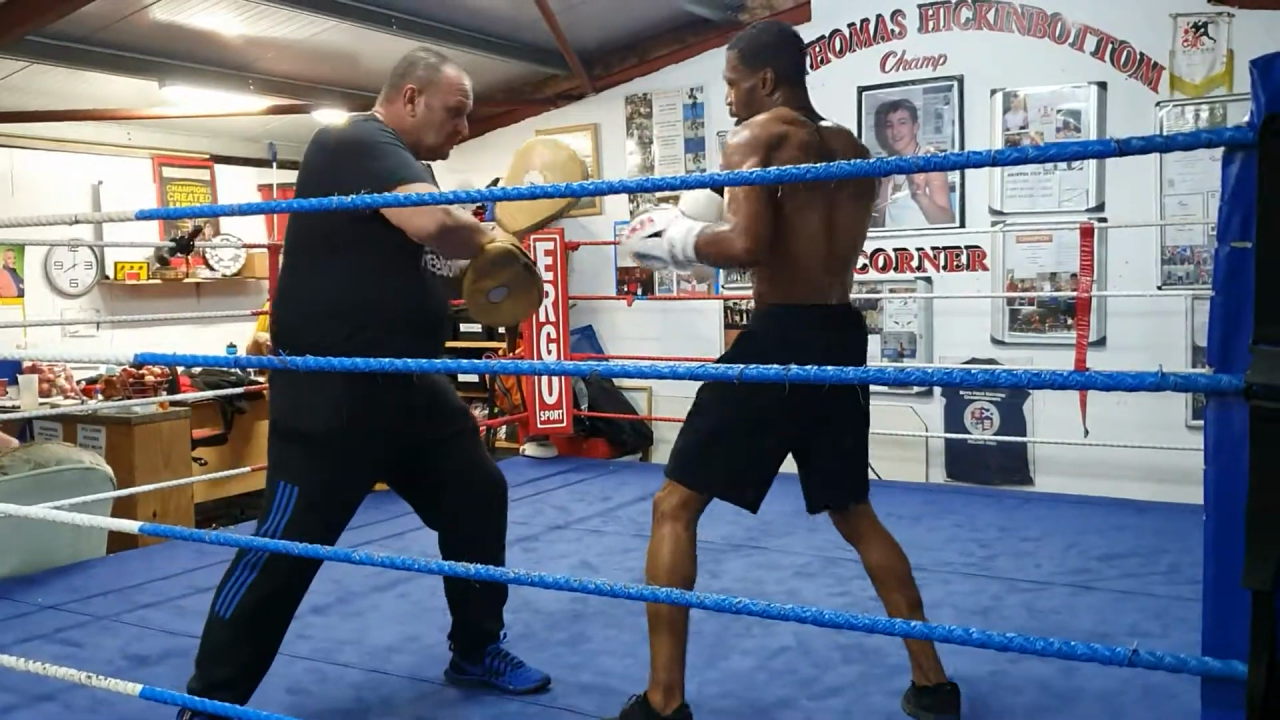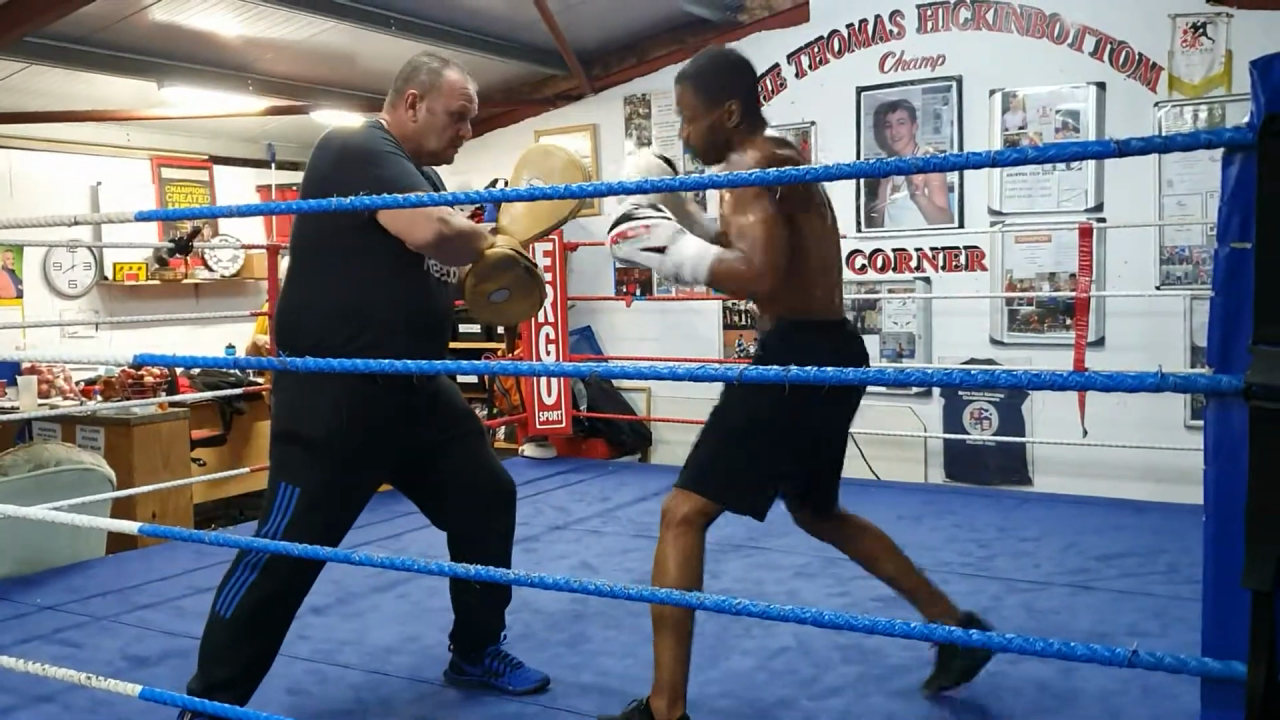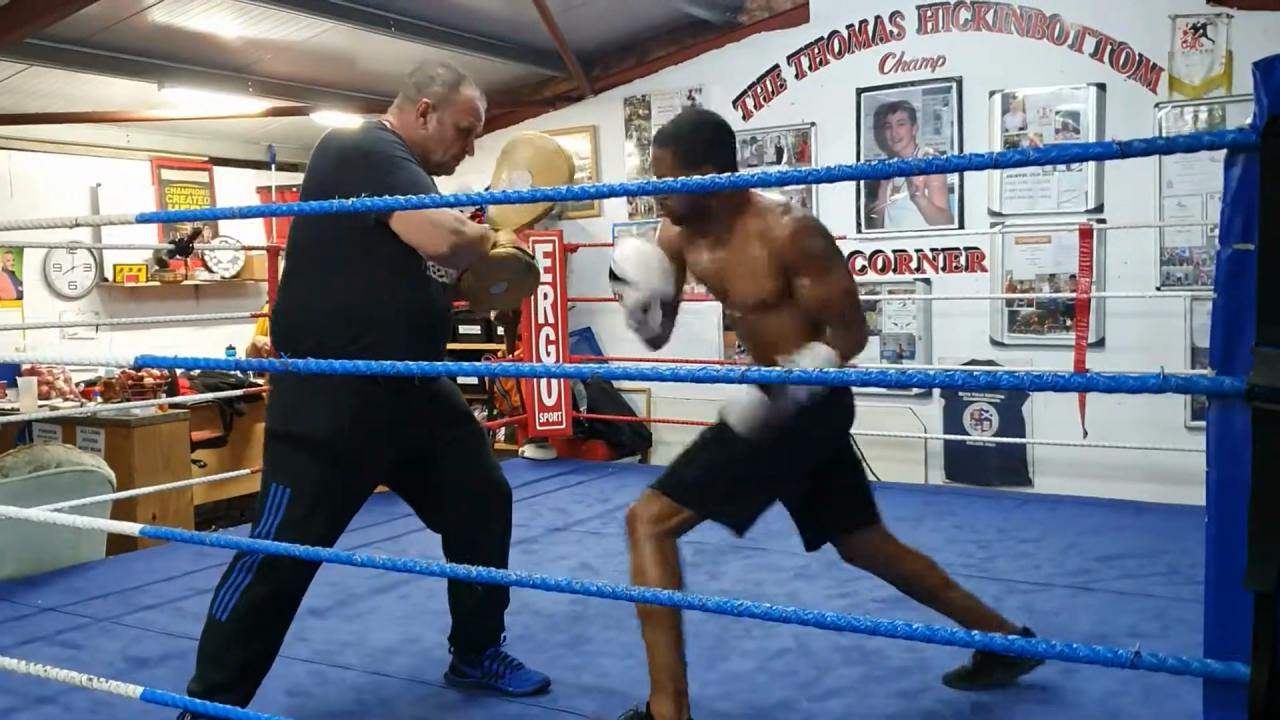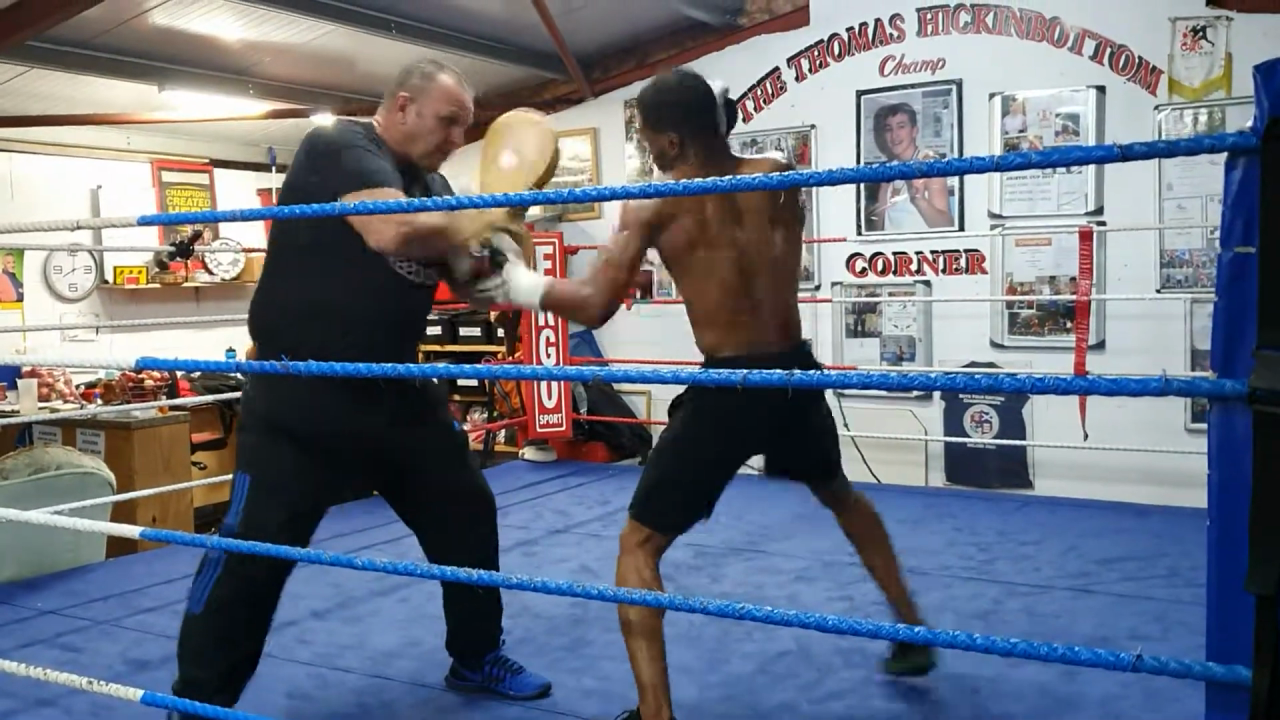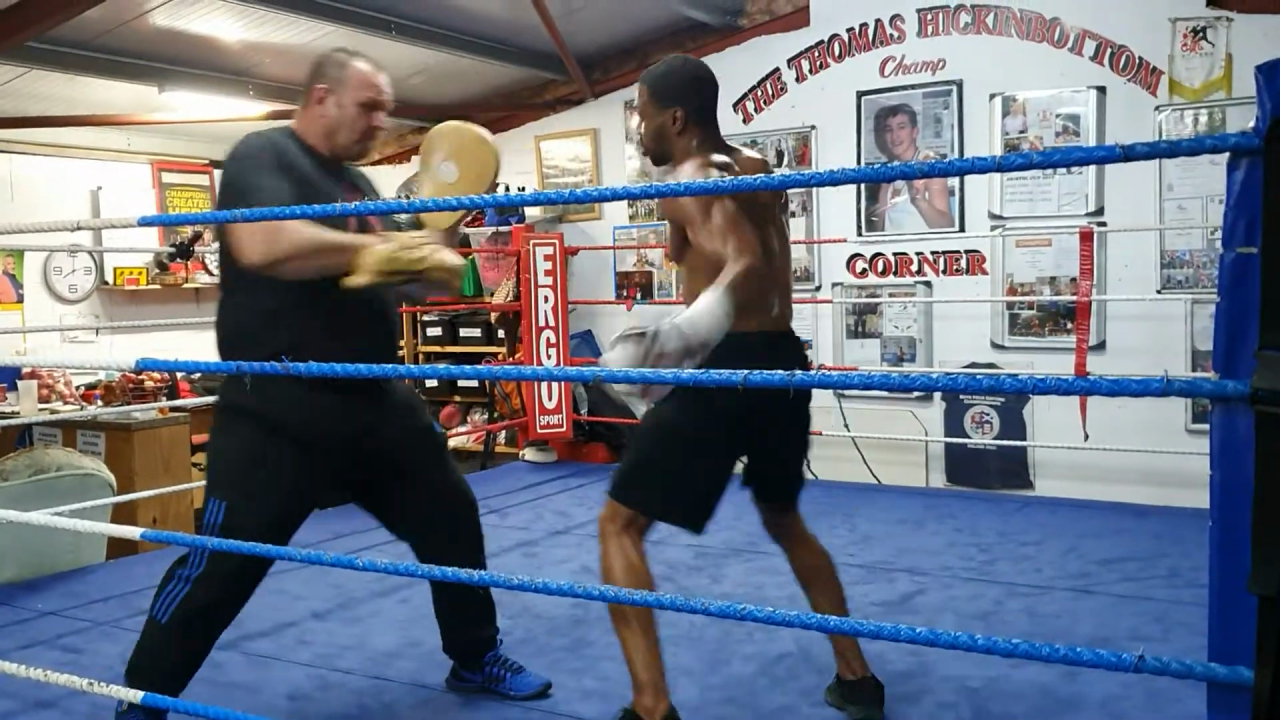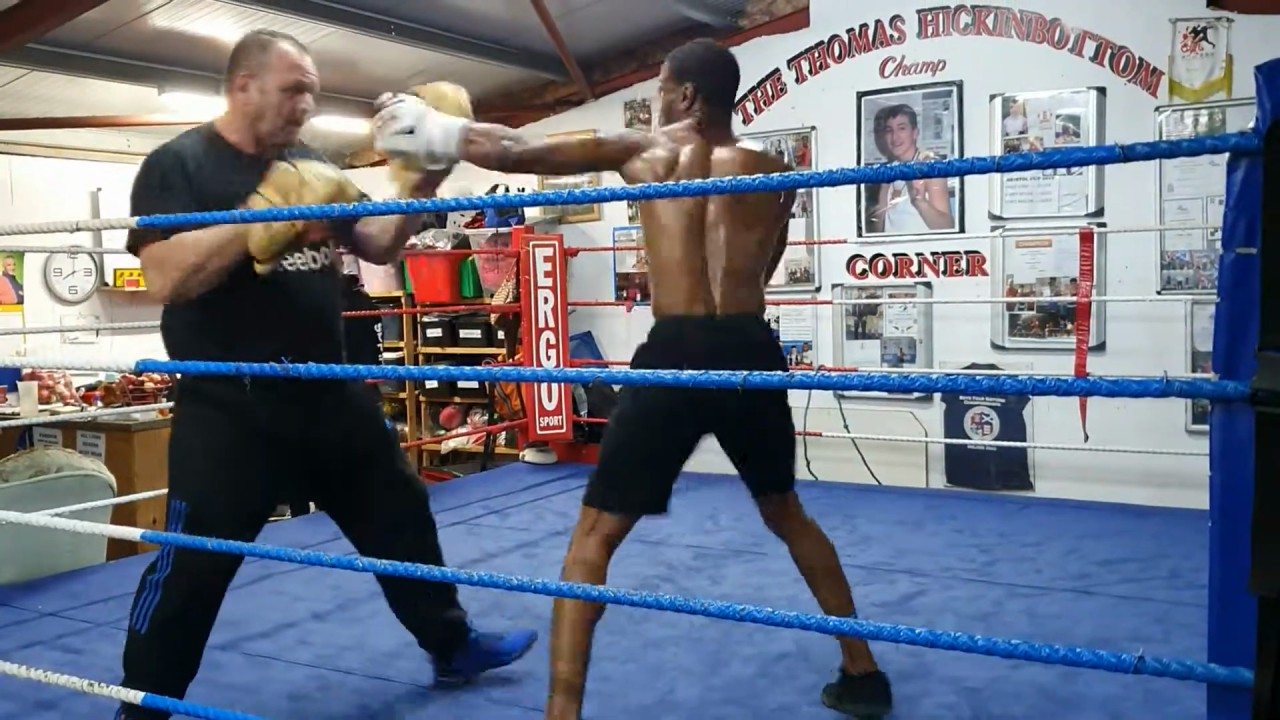
dt=0.2s
person 1, frame 1
left shoulder: (406, 163)
right shoulder: (353, 144)
left elbow: (436, 258)
right elbow: (435, 224)
right wrist: (487, 239)
left hip: (411, 386)
right hip: (333, 389)
left knee: (480, 500)
right knee: (288, 546)
left ankle: (476, 651)
person 1, frame 2
left shoulder: (419, 172)
right shoulder: (357, 150)
left elbow: (441, 266)
right elbow: (431, 231)
right wrist: (487, 242)
left hip: (416, 388)
right hip: (335, 393)
left knee: (488, 502)
right knee: (290, 547)
left ankle: (477, 652)
person 1, frame 3
left shoulder: (416, 175)
right shoulder: (361, 151)
left elbow: (451, 269)
right elbow: (442, 239)
left wrist: (500, 233)
right wrist: (490, 241)
left hip: (413, 388)
right hip: (328, 393)
left knee: (484, 506)
right knee: (283, 550)
left ankle: (477, 653)
person 1, frame 4
left shoulder: (428, 185)
right shoulder: (339, 146)
left elbow: (464, 272)
right elbow: (392, 232)
left wrist: (501, 212)
right wrist: (465, 228)
left hip: (392, 392)
right hip: (299, 394)
left knee: (466, 512)
right knee: (252, 548)
left ankle: (477, 658)
person 1, frame 5
left shoulder: (357, 185)
right shoulder: (264, 157)
right elbow: (266, 244)
right wrist: (377, 249)
left hip: (374, 397)
right hip: (277, 404)
left knee: (448, 517)
right knee: (223, 561)
left ankle: (476, 658)
person 1, frame 6
left shoulder: (307, 162)
right shoulder: (179, 165)
left elbow: (372, 243)
right elbow: (167, 275)
left wrist: (425, 184)
right wrist: (270, 217)
left hip: (327, 390)
right hip: (232, 403)
left knee: (398, 511)
right knee: (193, 559)
left ankle: (452, 644)
person 2, frame 1
left shoulder: (757, 136)
right shoulder: (851, 149)
left elbow: (745, 245)
left wrist: (671, 236)
right wrist: (698, 226)
left hip: (779, 343)
right hip: (840, 339)
left knee: (675, 508)
right knee: (851, 512)
person 2, frame 2
left shoulder: (764, 167)
right shoulder: (746, 169)
left elbow: (759, 277)
left wrist: (673, 247)
right wrist: (646, 235)
left hip: (807, 357)
right hip: (825, 361)
left knee: (682, 517)
right knee: (821, 516)
right ankle: (954, 625)
person 2, frame 3
left shoulder: (786, 228)
right shoulder: (677, 230)
left elbow: (850, 325)
right elbow: (652, 334)
left wrist: (786, 389)
right wrist: (640, 291)
left hip: (800, 405)
right hip: (805, 410)
left knee: (648, 526)
right knee: (864, 544)
right ankle: (1000, 638)
person 2, frame 4
left shoulder: (657, 204)
right shoulder: (777, 180)
left elbow: (593, 304)
left wrist: (516, 281)
left hip: (728, 390)
right hip: (796, 376)
left knee: (639, 545)
right knee: (838, 493)
right ankle: (908, 628)
person 2, frame 5
left shoulder: (691, 178)
right shoulder: (756, 166)
left elbow: (745, 269)
left wrist: (679, 330)
left hip: (725, 368)
right hip: (783, 364)
left knee: (619, 527)
right knee: (788, 526)
person 2, frame 6
left shoulder: (653, 146)
right shoulder: (770, 172)
left elbow: (526, 154)
right elbow: (754, 266)
left wrist: (435, 128)
left hip: (679, 359)
right hip: (754, 352)
left knee: (596, 534)
right knee: (786, 516)
